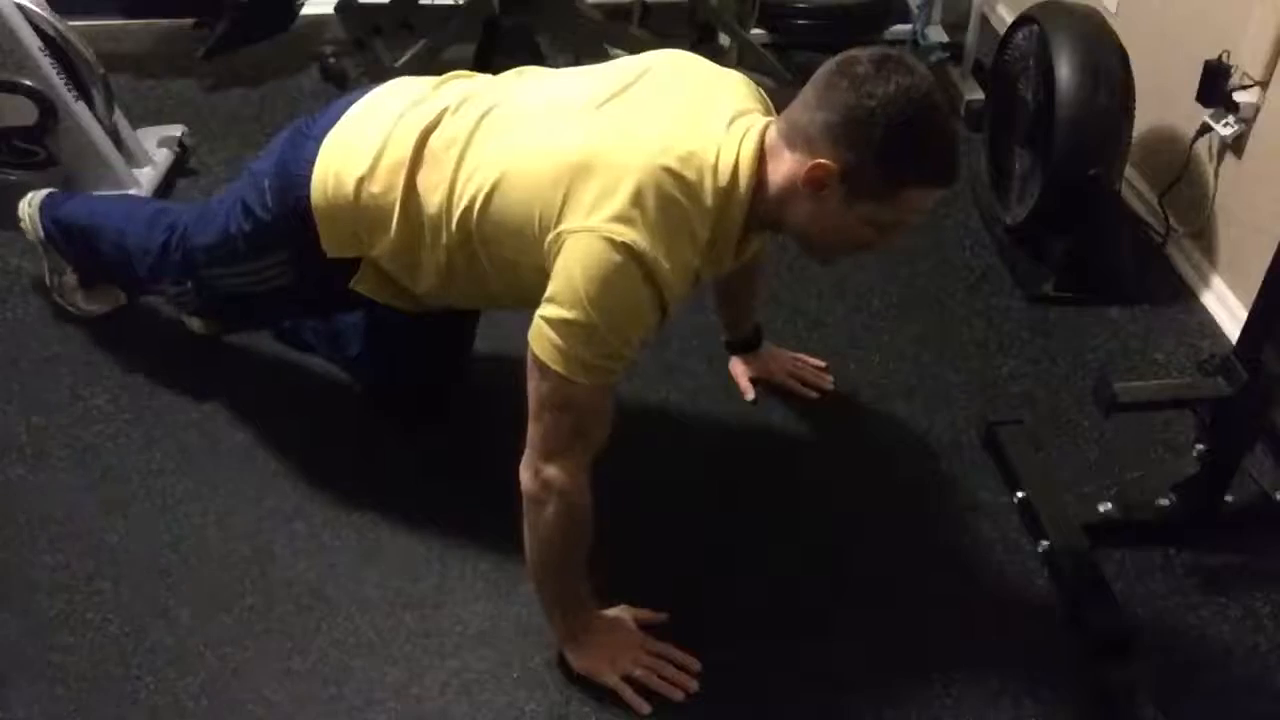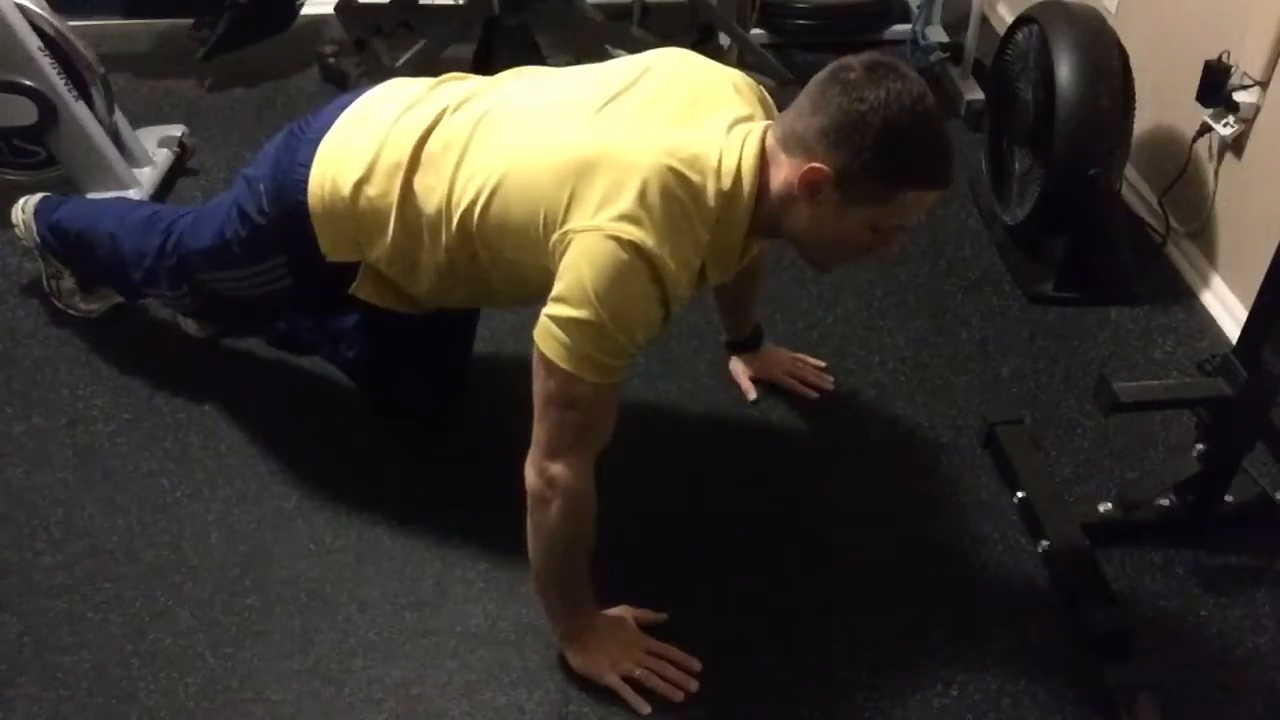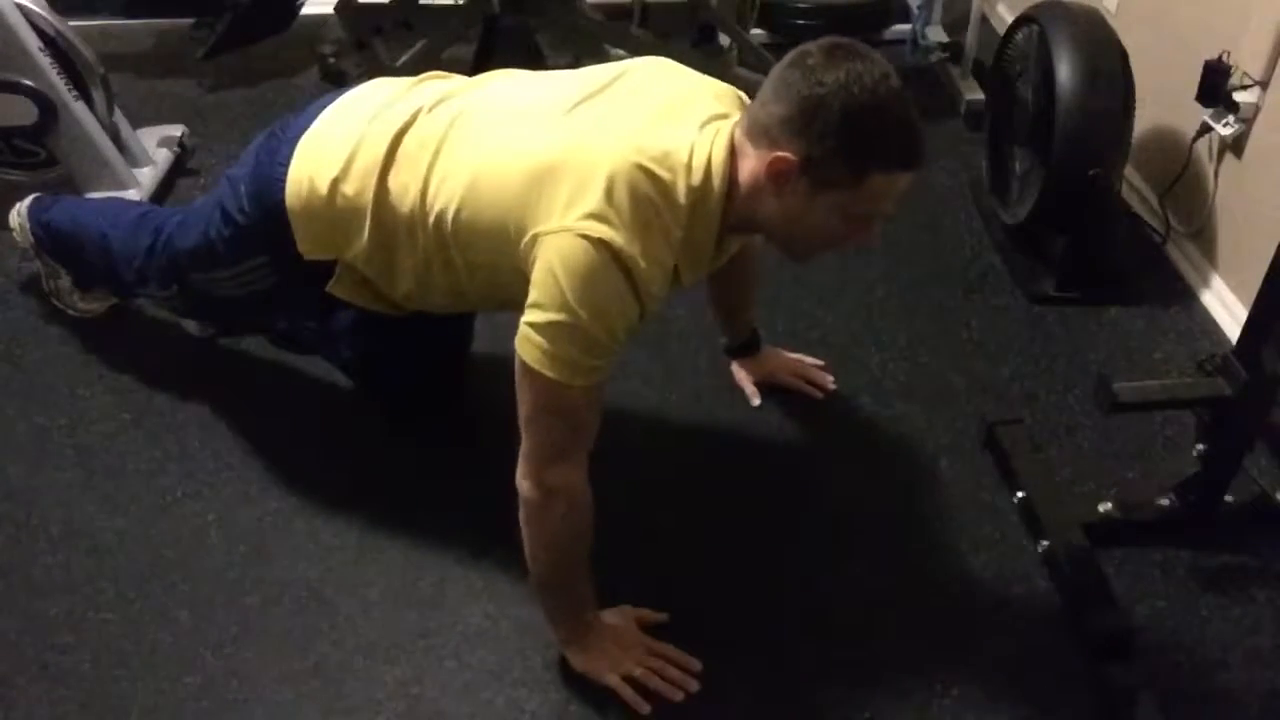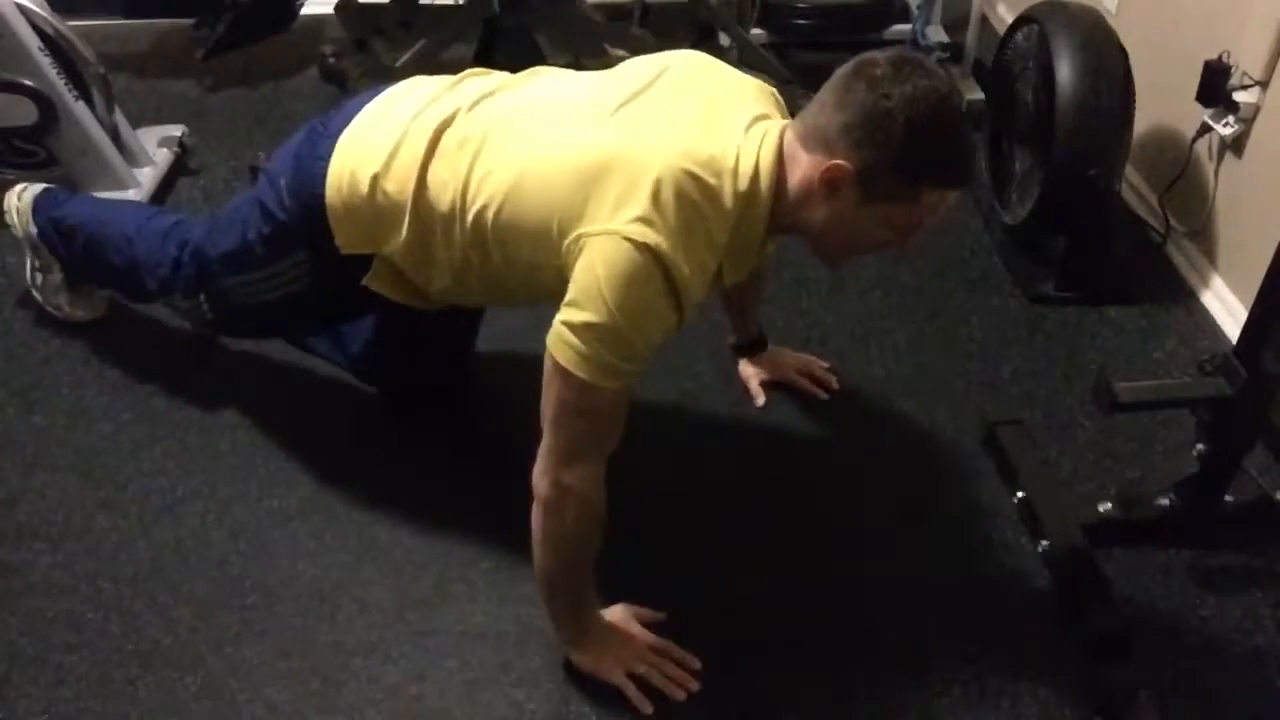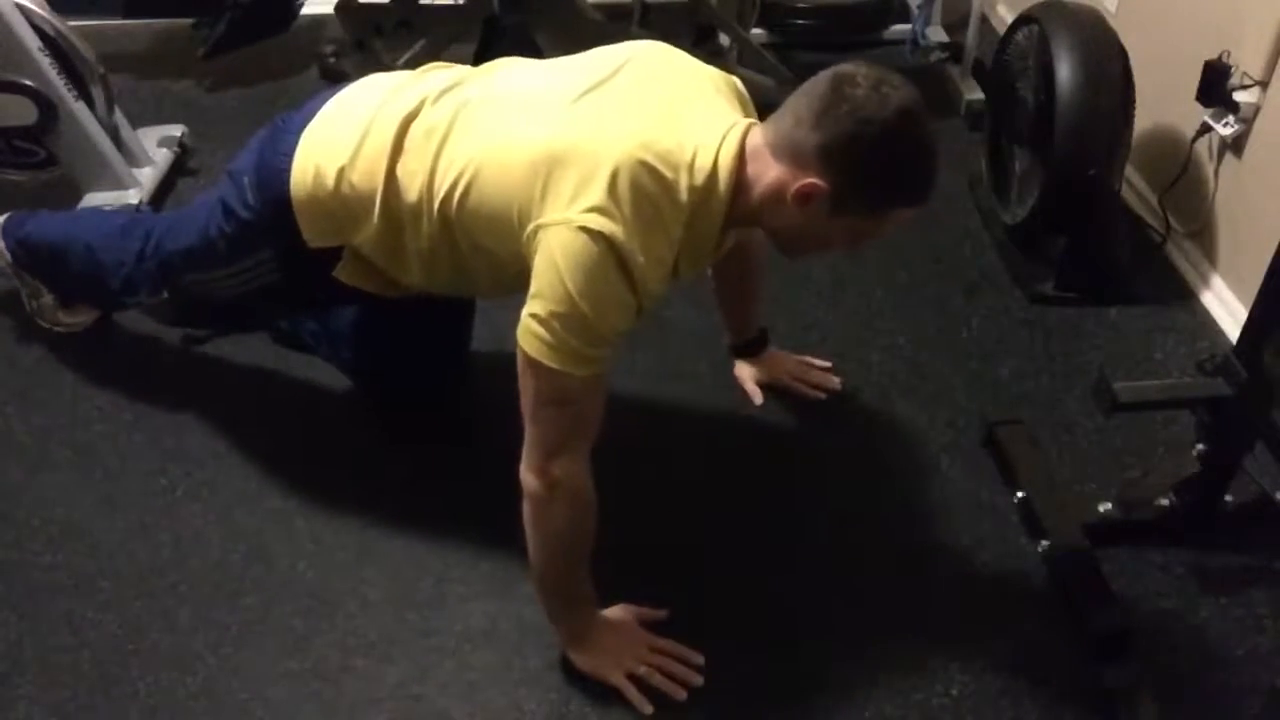
dt=1s
person 1, frame 1
left shoulder: (746, 107)
right shoulder: (628, 246)
left elbow: (735, 226)
right elbow: (552, 470)
left wrist: (744, 340)
right wrist: (578, 631)
left hip: (415, 126)
right hip: (343, 191)
left knee: (410, 380)
right knee: (190, 258)
left ankle: (237, 303)
right ankle: (64, 223)
person 1, frame 2
left shoulder: (746, 107)
right shoulder: (632, 247)
right elbow: (556, 469)
left wrist: (746, 341)
right wrist: (578, 631)
left hip: (414, 131)
right hip: (340, 194)
left knee: (412, 386)
right knee: (186, 259)
left ankle: (222, 307)
person 1, frame 3
left shoulder: (725, 113)
right shoulder: (602, 244)
left elbow: (729, 233)
right elbow: (547, 475)
left wrist: (747, 346)
right wrist: (579, 633)
left hip: (401, 126)
right hip: (323, 191)
left knee: (417, 387)
right knee: (178, 260)
left ankle: (243, 305)
person 1, frame 4
left shoulder: (758, 108)
right shoulder: (647, 248)
right elbow: (566, 475)
left wrist: (751, 343)
right wrist: (580, 632)
left hip: (432, 125)
right hip: (357, 191)
left knee: (414, 379)
right knee: (198, 270)
left ankle: (231, 298)
person 1, frame 5
left shoulder: (724, 102)
right shoulder: (606, 237)
left elbow: (734, 226)
right elbow: (552, 470)
left wrist: (751, 345)
right wrist: (580, 631)
left hip: (401, 120)
right hip: (326, 187)
left knee: (418, 378)
right knee: (165, 264)
left ankle: (273, 302)
